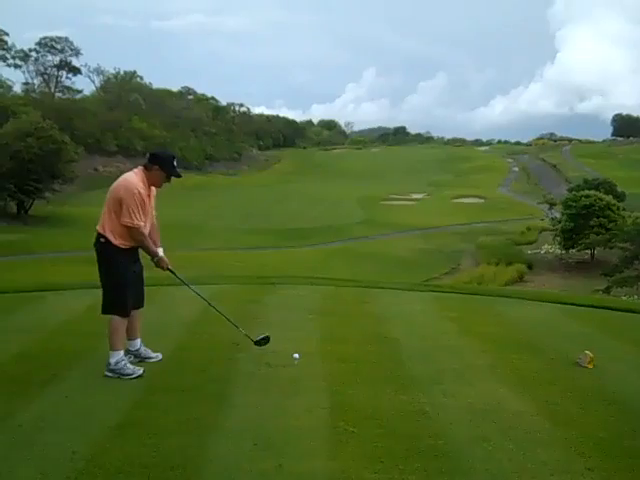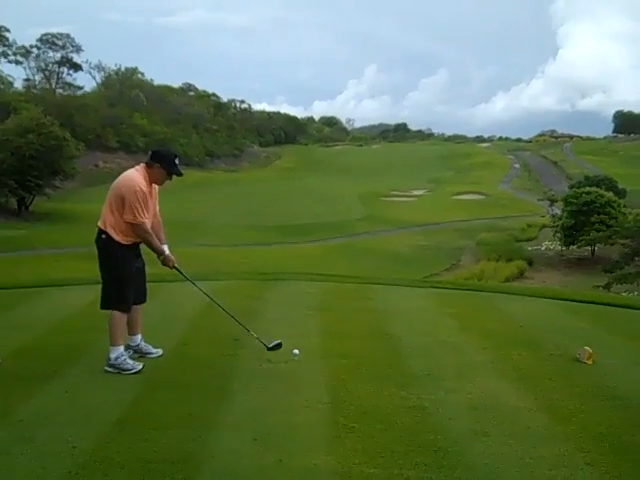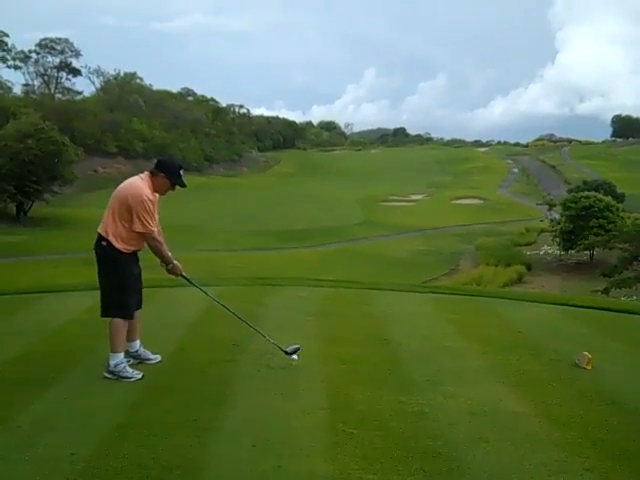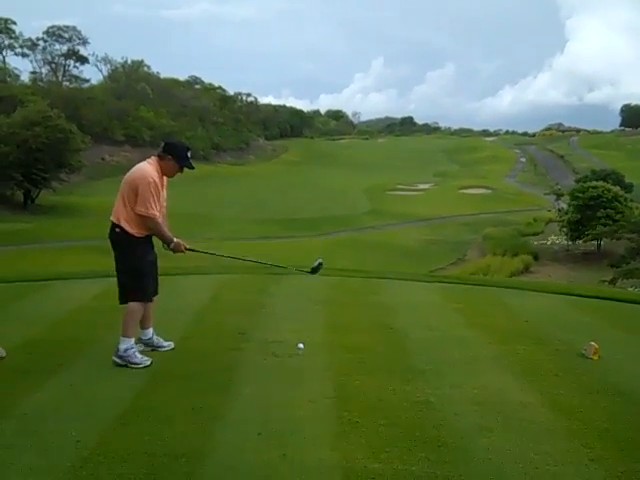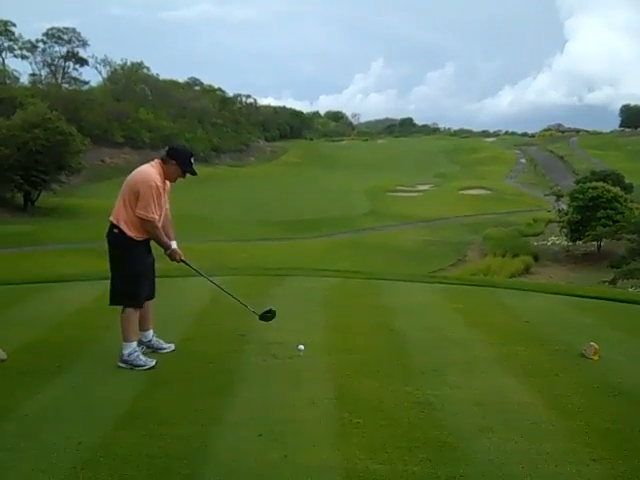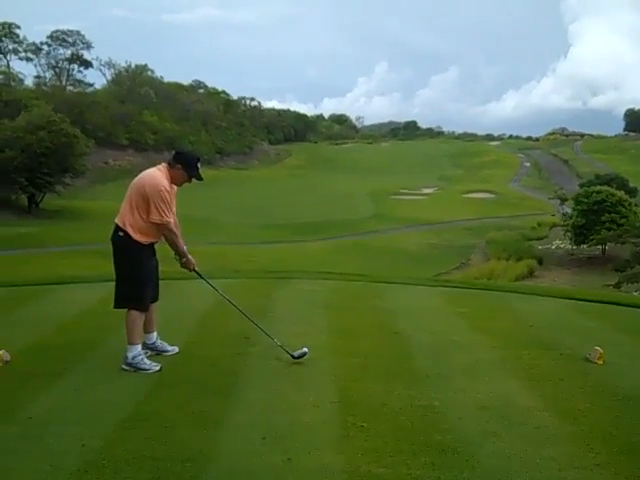
dt=0.7s
person 1, frame 1
left shoulder: (148, 185)
right shoulder: (133, 187)
left elbow: (150, 221)
right elbow: (136, 231)
left wrist: (159, 250)
right wrist: (155, 256)
left hip: (127, 247)
right hip: (113, 248)
left knee: (134, 301)
right knee: (120, 306)
left ankle: (135, 348)
right ankle: (115, 362)
person 1, frame 2
left shoulder: (149, 182)
right shoulder: (135, 185)
left elbow: (155, 217)
right elbow: (140, 228)
left wrist: (164, 246)
right wrist: (161, 253)
left hip: (128, 243)
right hip: (114, 244)
left knee: (136, 297)
right knee: (120, 301)
left ankle: (135, 343)
right ankle: (115, 357)
person 1, frame 3
left shoulder: (147, 187)
right shoulder: (141, 194)
left elbow: (155, 228)
right elbow: (150, 237)
left wrist: (169, 256)
right wrist: (169, 262)
left hip: (125, 249)
right hip: (113, 250)
left knee: (133, 303)
right knee: (121, 308)
left ankle: (133, 349)
right ankle: (115, 364)
person 1, frame 4
left shoulder: (158, 174)
right shoulder: (148, 177)
left elbow: (160, 211)
right elbow: (150, 219)
left wrist: (169, 238)
right wrist: (171, 241)
left hip: (139, 236)
right hip: (128, 236)
left knee: (148, 290)
right knee: (138, 292)
left ankle: (147, 337)
right ankle: (125, 348)
person 1, frame 5
left shoulder: (161, 177)
right shoulder: (151, 180)
left elbow: (164, 214)
right elbow: (150, 223)
left wrist: (173, 242)
right wrist: (168, 248)
left hip: (137, 238)
right hip: (126, 239)
left knee: (146, 292)
right knee: (133, 297)
left ankle: (147, 338)
right ankle: (128, 353)
person 1, frame 6
left shoulder: (166, 179)
right shoulder: (158, 184)
left elbow: (172, 219)
right elbow: (166, 228)
left wrist: (183, 249)
right wrist: (184, 255)
left hip: (142, 241)
right hip: (130, 242)
left knee: (150, 295)
right knee: (137, 300)
left ankle: (151, 341)
right ankle: (133, 356)
